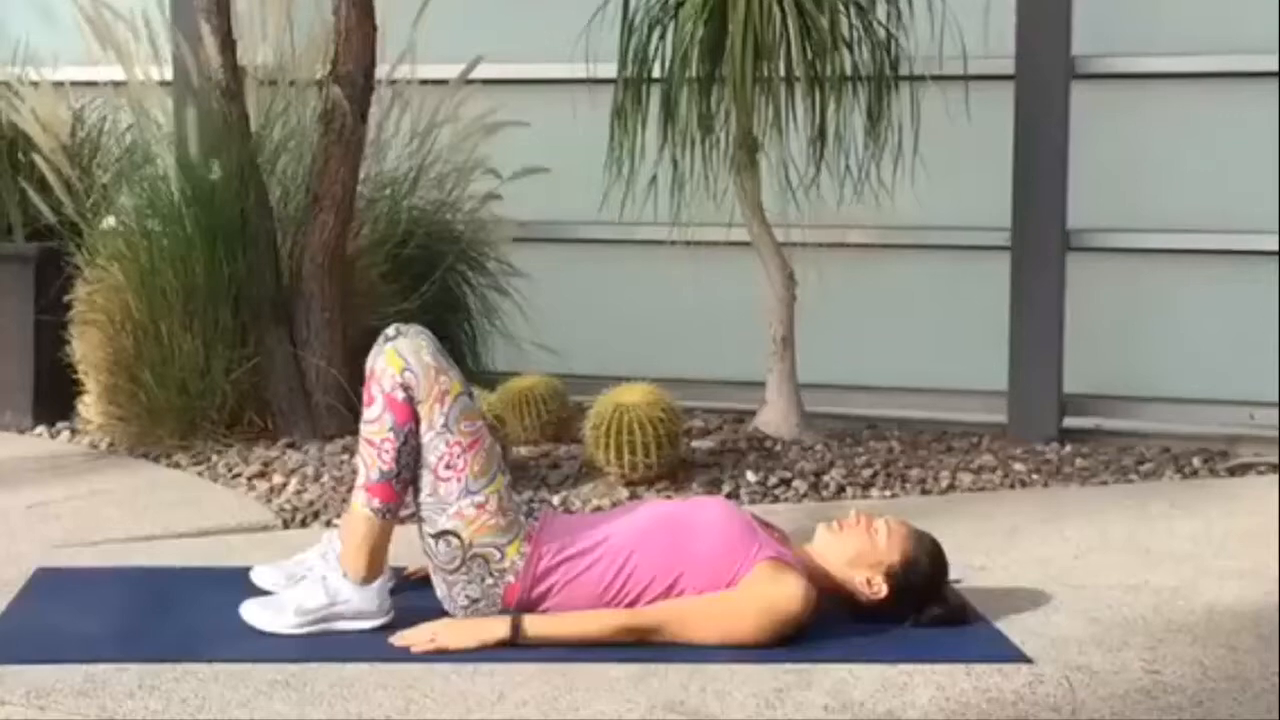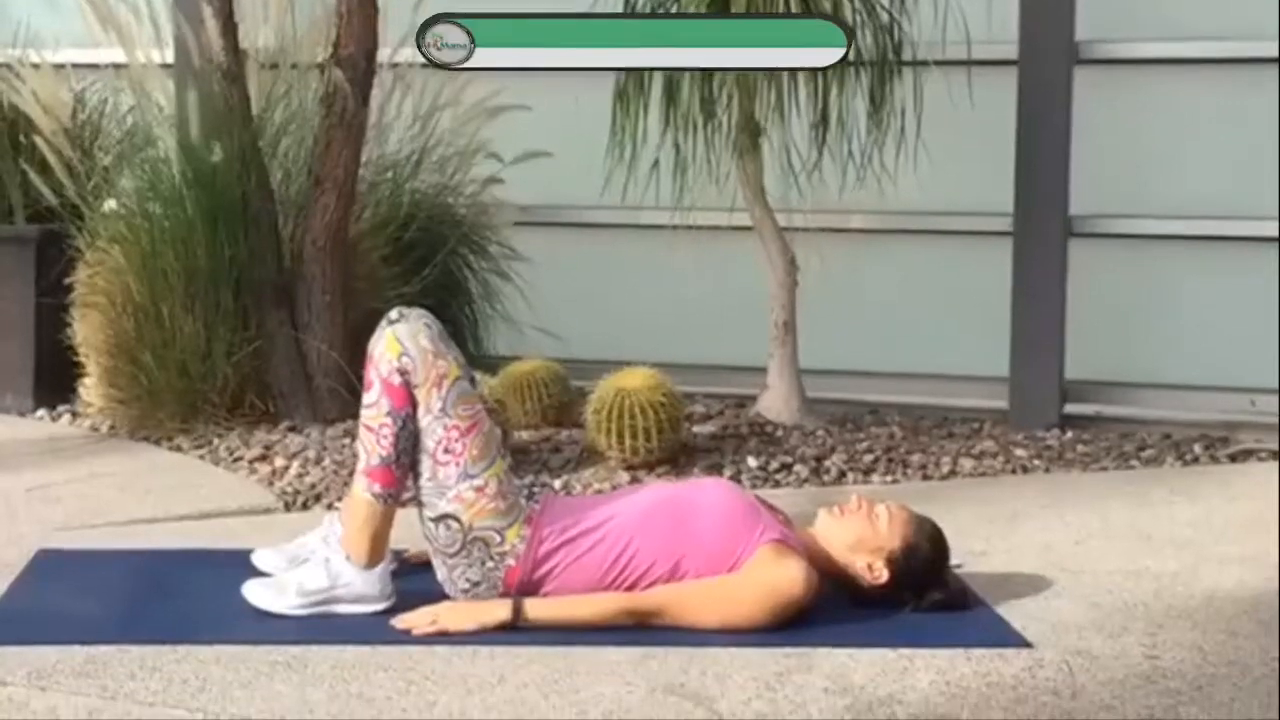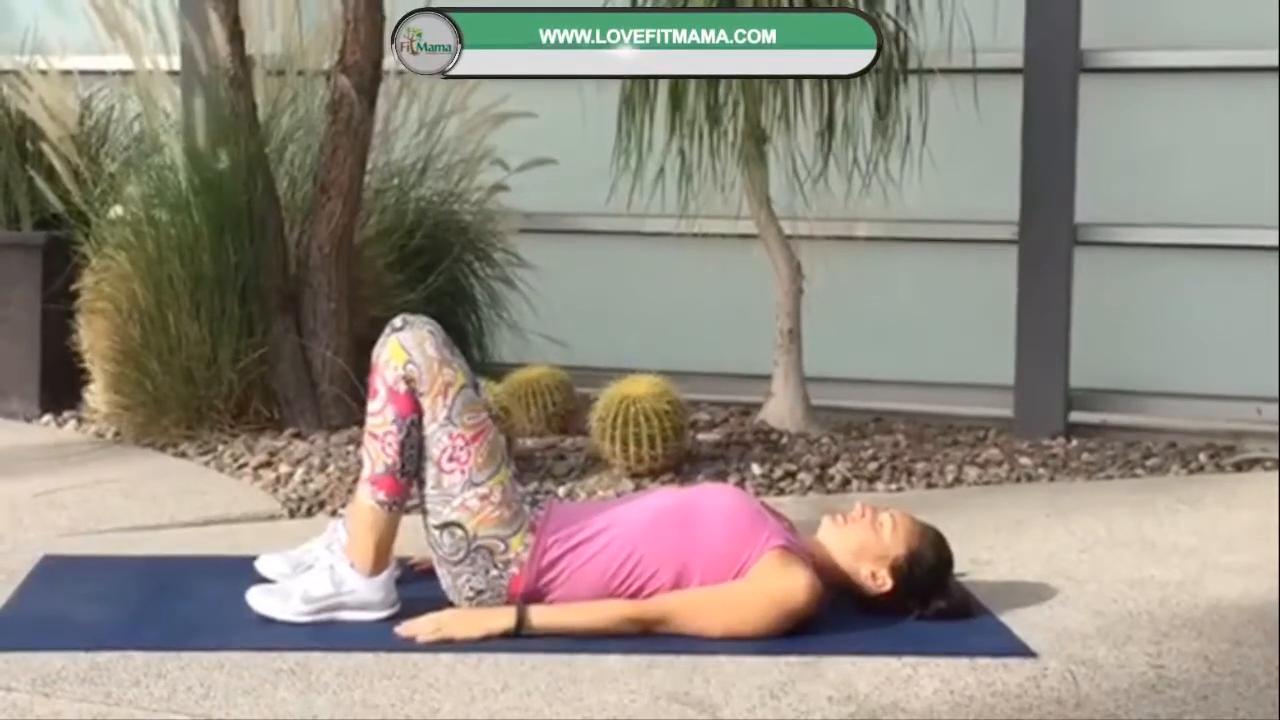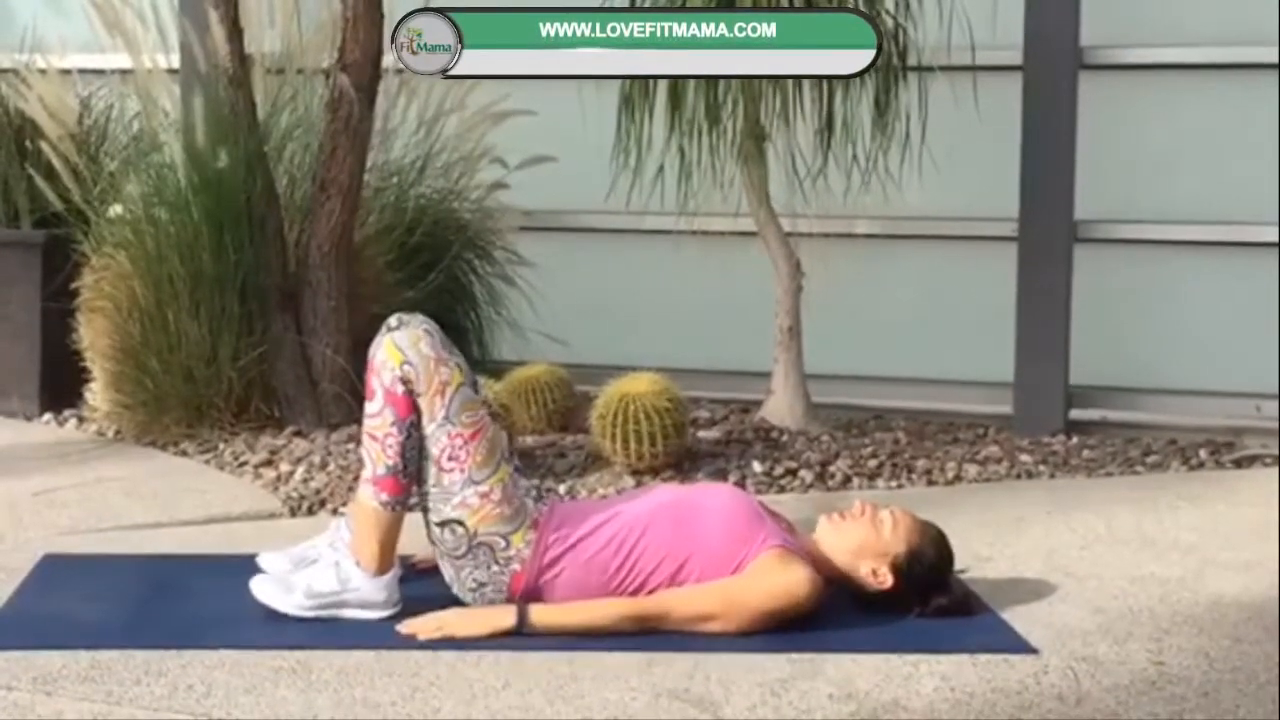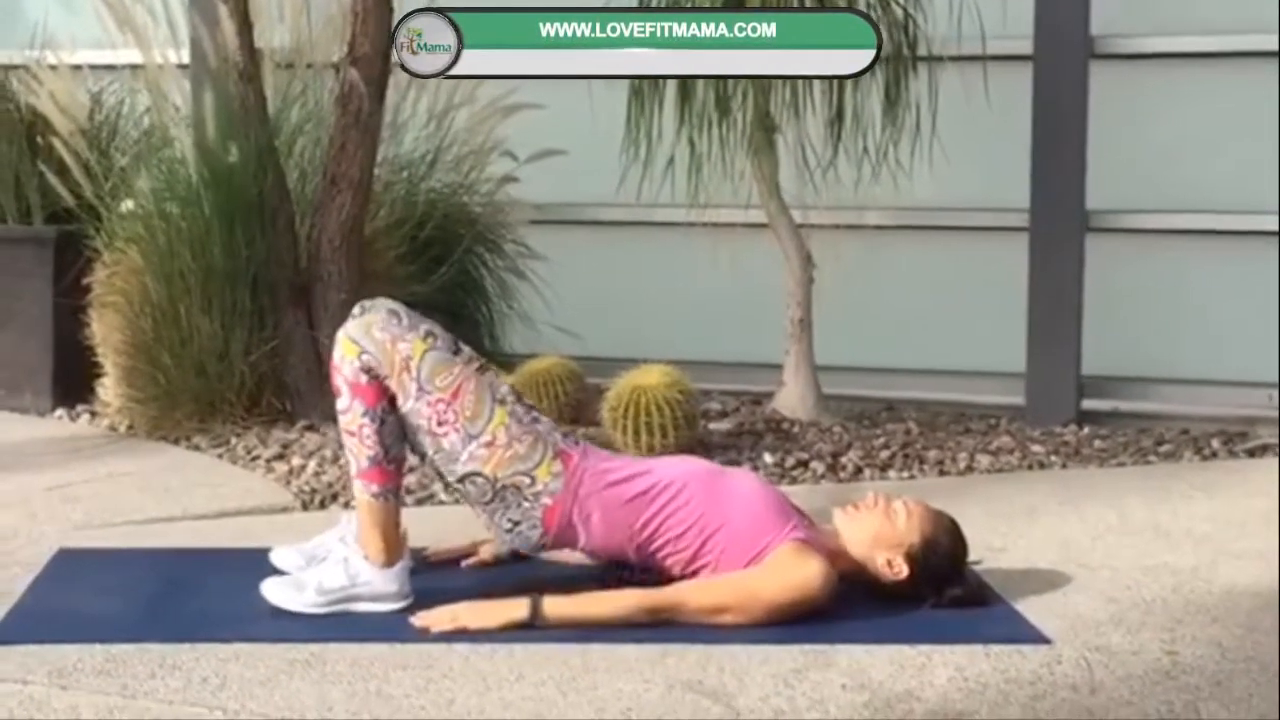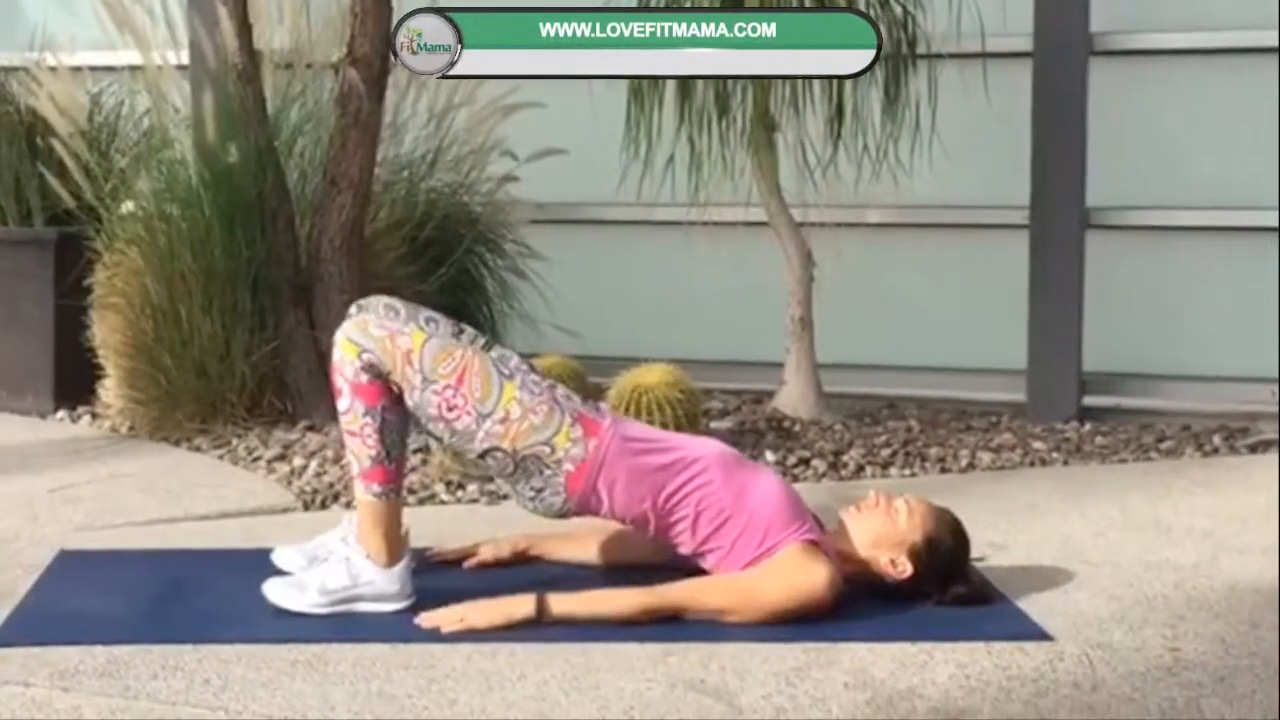
dt=0.7s
person 1, frame 1
left shoulder: (787, 595)
right shoulder: (773, 551)
left elbow: (641, 624)
left wrist: (496, 628)
left hip: (505, 579)
right hip: (534, 547)
left knee: (409, 358)
right knee: (405, 353)
left ankle: (351, 588)
right ankle: (347, 553)
person 1, frame 2
left shoulder: (788, 578)
right shoulder: (776, 534)
left elbow: (642, 607)
left wrist: (499, 610)
left hip: (504, 560)
right hip: (529, 534)
left knee: (408, 339)
right knee: (410, 337)
left ankle: (354, 572)
right ankle: (348, 536)
person 1, frame 3
left shoulder: (793, 587)
right shoulder: (780, 544)
left elbow: (646, 616)
left wrist: (502, 618)
left hip: (508, 568)
right hip: (535, 536)
left knee: (413, 345)
right knee: (415, 349)
left ankle: (359, 578)
right ankle: (352, 542)
person 1, frame 4
left shoulder: (792, 583)
right shoulder: (780, 542)
left elbow: (646, 614)
left wrist: (500, 618)
left hip: (512, 564)
right hip: (537, 537)
left knee: (407, 344)
right knee: (414, 346)
left ankle: (363, 576)
right ankle: (354, 541)
person 1, frame 5
left shoulder: (807, 576)
right shoulder: (796, 541)
left elbow: (663, 606)
left wrist: (514, 611)
left hip: (549, 491)
right hip: (566, 477)
left knee: (370, 332)
right knee: (385, 332)
left ankle: (373, 569)
right ankle: (366, 538)
person 1, frame 6
left shoulder: (811, 579)
right shoulder: (800, 544)
left elbow: (663, 602)
right elbow: (658, 538)
left wrist: (522, 606)
right wrist: (522, 544)
left hip: (570, 458)
right hip: (588, 440)
left knee: (364, 338)
right knee: (379, 321)
left ankle: (374, 569)
right ankle: (366, 537)
